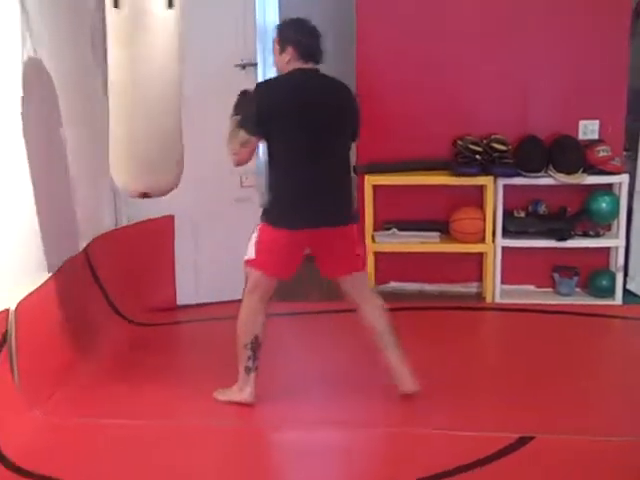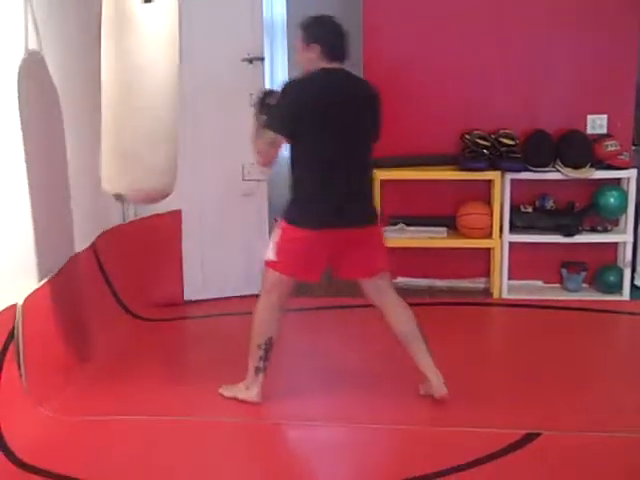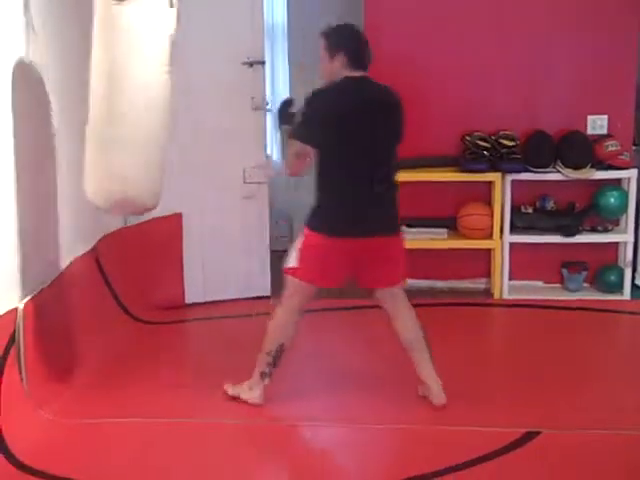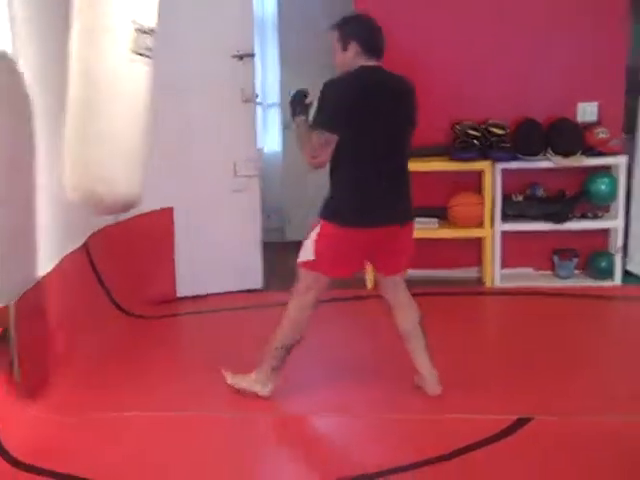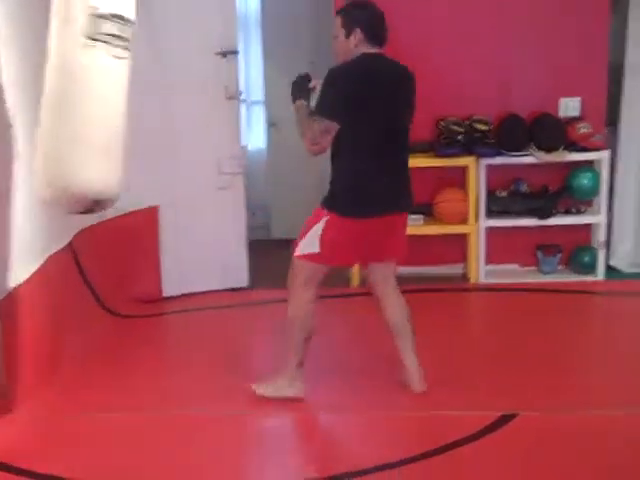
dt=0.1s
person 1, frame 1
left shoulder: (270, 92)
right shoulder: (343, 95)
left elbow: (239, 154)
left wrist: (240, 115)
left hip: (286, 217)
right hip: (336, 215)
left knee: (255, 295)
right knee: (362, 292)
left ankle: (245, 385)
right ankle: (403, 375)
person 1, frame 2
left shoulder: (297, 92)
right shoulder: (368, 94)
left elbow: (264, 155)
left wrist: (263, 115)
left hip: (308, 218)
right hip: (360, 218)
left knee: (272, 295)
right knee: (384, 295)
left ankle: (253, 383)
right ankle: (433, 378)
person 1, frame 3
left shoulder: (324, 100)
right shoulder: (390, 101)
left elbow: (296, 166)
left wrist: (289, 125)
left hip: (333, 225)
right hip: (383, 224)
left knee: (292, 302)
right knee: (396, 301)
left ankle: (257, 384)
right ankle: (433, 385)
person 1, frame 4
left shoulder: (339, 90)
right shoulder: (403, 90)
left elbow: (317, 156)
left wrist: (300, 115)
left hip: (348, 215)
right hip: (396, 213)
left knee: (304, 293)
right knee: (396, 291)
left ankle: (264, 377)
right ankle: (428, 375)
person 1, frame 5
left shoulder: (345, 76)
right shoulder: (403, 77)
left elbow: (316, 142)
left wrist: (299, 97)
left hip: (350, 204)
right hip: (393, 201)
left knee: (302, 282)
right knee: (384, 284)
left ankle: (290, 377)
right ankle: (413, 373)
